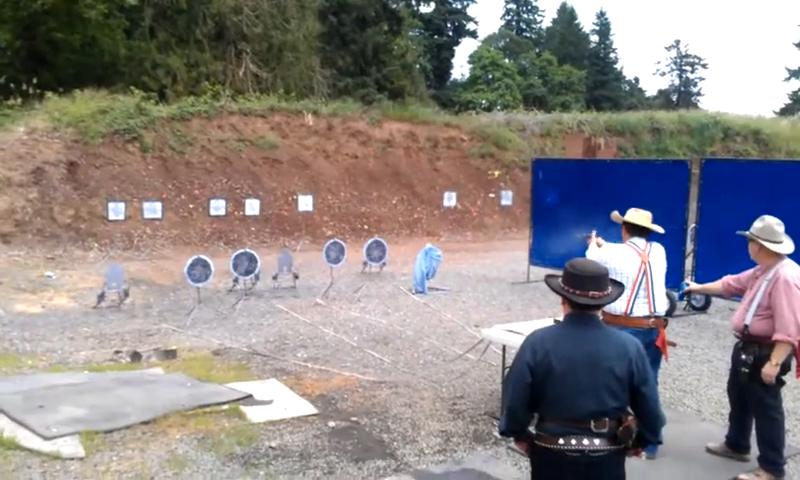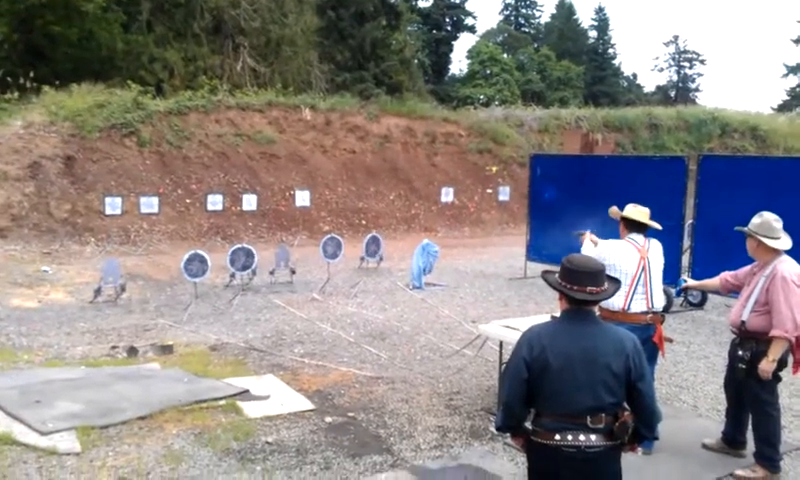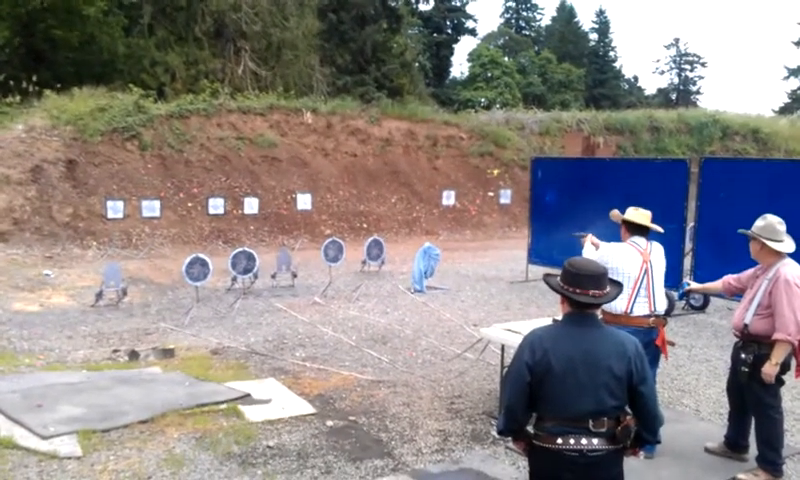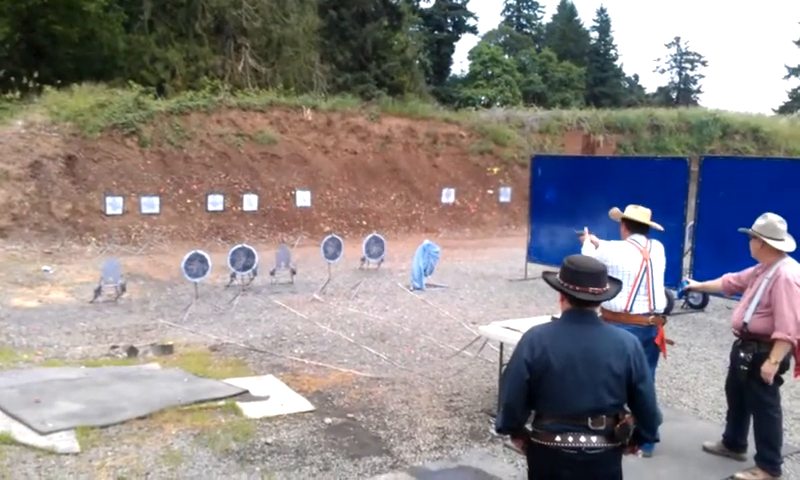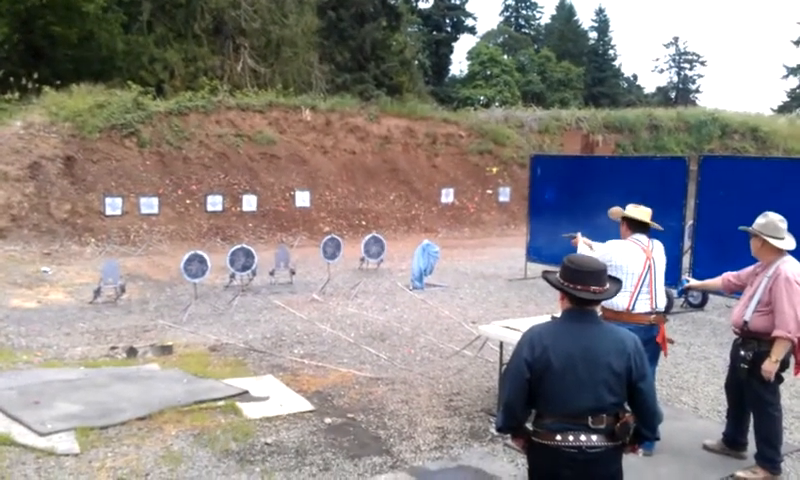
dt=0.2s
person 1, frame 1
right shoulder: (761, 272)
right elbow: (731, 283)
left wrist: (775, 363)
right wrist: (699, 288)
left hip: (765, 353)
right hip: (747, 347)
left knee: (766, 409)
right knee: (738, 397)
right ankle: (736, 445)
person 1, frame 2
right shoulder: (759, 267)
right elbow: (728, 280)
left wrist: (771, 359)
right wrist: (697, 284)
left hip: (762, 349)
right hip: (743, 344)
left knee: (762, 405)
right knee: (735, 393)
right ankle: (732, 441)
person 1, frame 3
right shoulder: (762, 271)
right elbow: (732, 283)
left wrist: (774, 362)
right wrist: (700, 287)
left hip: (765, 353)
right hip: (746, 347)
left knee: (765, 408)
right knee: (738, 397)
right ankle: (735, 445)
person 1, frame 4
right shoulder: (762, 270)
right elbow: (732, 281)
left wrist: (774, 361)
right wrist: (700, 285)
left hip: (764, 351)
right hip: (745, 346)
left knee: (764, 407)
right knee: (736, 396)
right ankle: (733, 444)
person 1, frame 5
right shoulder: (762, 268)
right elbow: (731, 280)
left wrist: (774, 359)
right wrist: (700, 284)
left hip: (764, 350)
right hip: (745, 344)
left knee: (764, 406)
right knee: (736, 394)
right ankle: (733, 442)
person 2, frame 1
left shoulder: (612, 253)
right shoulder: (658, 251)
left elbow: (594, 261)
left wrist: (593, 245)
left hip: (621, 330)
right hip: (652, 330)
right ankle: (649, 444)
person 2, frame 2
left shoulder: (611, 249)
right shoulder: (656, 248)
left elbow: (590, 259)
left wrist: (588, 242)
right wrist: (598, 241)
left hip: (618, 326)
right hip: (649, 326)
right ankle: (645, 440)
person 2, frame 3
left shoulder: (613, 252)
right shoulder: (657, 250)
left elbow: (591, 262)
left wrist: (588, 245)
right wrist: (599, 244)
left hip: (620, 329)
right hip: (651, 329)
right ankle: (647, 444)
person 2, frame 4
left shoulder: (613, 250)
right shoulder: (658, 249)
left wrist: (587, 243)
right wrist: (598, 242)
left hip: (620, 327)
right hip: (651, 328)
right ankle: (646, 442)
person 2, frame 5
left shoulder: (615, 249)
right shoulder: (657, 248)
left wrist: (582, 245)
right wrist: (591, 244)
left hip: (620, 326)
right hip: (651, 327)
right ankle: (646, 440)
person 3, frame 1
left shoulder: (538, 343)
right shoulder: (629, 347)
left elbow: (515, 399)
right elbow: (649, 405)
left wrist: (520, 435)
right wrist: (640, 441)
left hip: (553, 456)
right hip: (607, 458)
person 3, frame 2
left shoulder: (535, 339)
right shoulder: (625, 342)
left elbow: (512, 395)
right elbow: (645, 401)
left wrist: (517, 431)
right wrist: (636, 437)
left hip: (549, 452)
right hip: (603, 454)
person 3, frame 3
left shoulder: (537, 342)
right shoulder: (627, 346)
left elbow: (513, 399)
right elbow: (647, 405)
left wrist: (518, 435)
right wrist: (638, 442)
left hip: (551, 456)
right hip: (605, 459)
person 3, frame 4
left shoulder: (536, 340)
right shoulder: (626, 344)
left elbow: (512, 397)
right elbow: (646, 403)
left wrist: (516, 433)
right wrist: (638, 439)
left hip: (550, 453)
right hip: (603, 457)
person 3, frame 5
left shoulder: (536, 339)
right shoulder: (627, 342)
left elbow: (512, 396)
right elbow: (646, 402)
left wrist: (517, 431)
right wrist: (639, 437)
left hip: (550, 453)
right hip: (604, 455)
